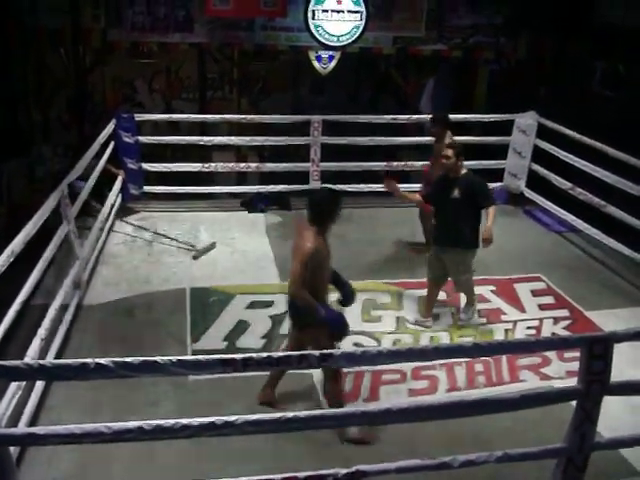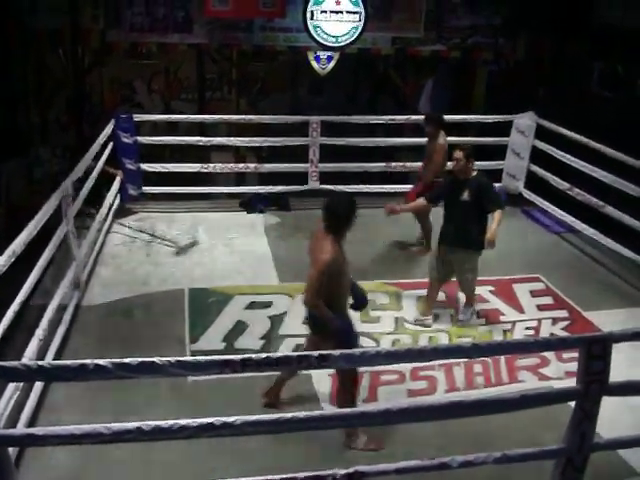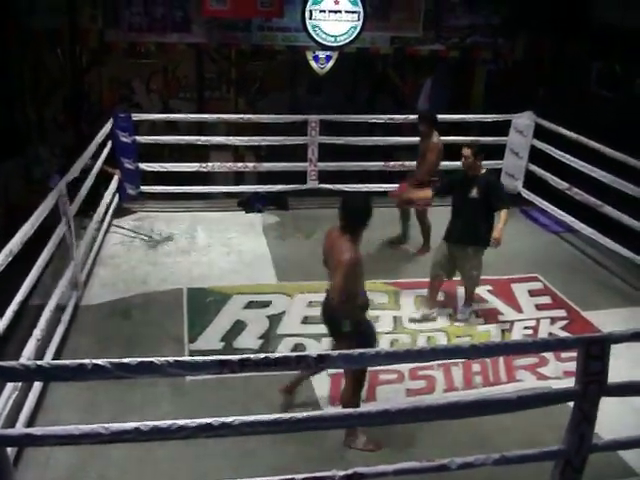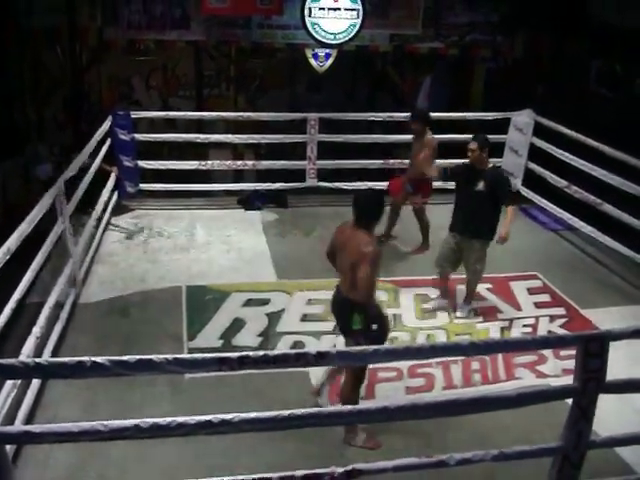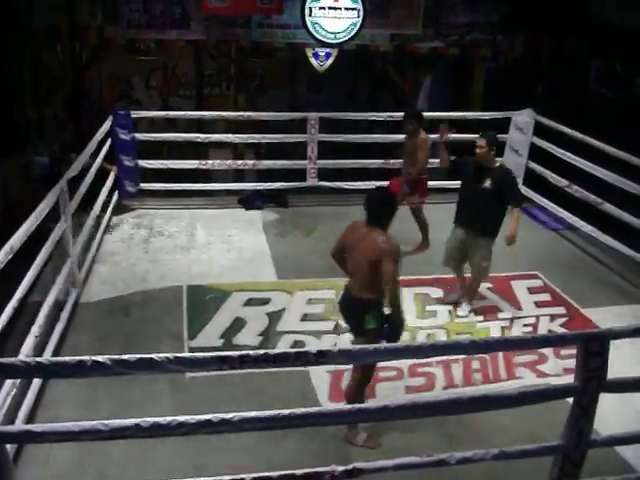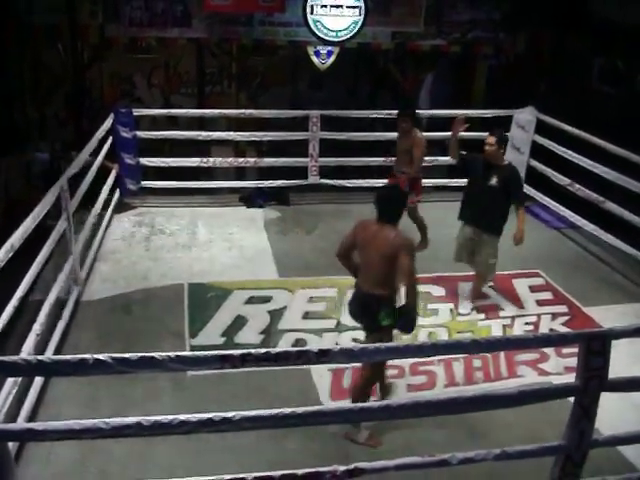
dt=0.1s
person 1, frame 1
left shoulder: (307, 227)
right shoulder: (310, 246)
right elbow: (295, 289)
left wrist: (334, 277)
right wrist: (323, 312)
left hip: (311, 305)
right hip: (307, 309)
left knee: (293, 349)
right knee: (332, 369)
left ankle: (267, 392)
right ankle: (345, 429)
person 1, frame 2
left shoulder: (322, 234)
right shoulder: (328, 256)
right elbow: (310, 299)
left wrist: (349, 285)
right wrist: (336, 324)
left hip: (329, 312)
right hip: (327, 317)
left knee: (309, 355)
right knee: (349, 377)
left ankle: (272, 394)
right ankle: (353, 436)
person 1, frame 3
left shoulder: (333, 234)
right shoulder: (350, 256)
right elbow: (338, 301)
right wrist: (361, 323)
left hip: (332, 308)
right hip: (342, 316)
right knee: (356, 376)
left ankle: (292, 388)
right ankle: (352, 435)
person 1, frame 4
left shoulder: (343, 229)
right shoulder: (370, 249)
left elbow: (330, 255)
right elbow: (365, 295)
right wrist: (380, 317)
left hip: (340, 298)
right hip: (354, 310)
left knee: (354, 350)
right knee: (356, 373)
left ankle: (327, 381)
right ankle: (351, 432)
person 1, frame 5
left shoulder: (353, 229)
right shoulder: (387, 246)
left elbow: (336, 254)
right elbow: (391, 290)
right wrist: (397, 315)
left hip: (348, 299)
right hip: (367, 309)
right knee: (362, 371)
left ankle: (361, 388)
right ankle: (352, 430)
person 1, frame 6
left shoulder: (361, 227)
right shoulder: (401, 242)
left elbow: (341, 254)
right elbow: (410, 284)
right wrist: (411, 309)
left hip: (359, 298)
right hip: (380, 306)
left knee: (375, 357)
right knee: (372, 369)
left ankle: (383, 388)
right ankle: (354, 428)
person 2, frame 1
left shoulder: (473, 182)
right shoulder: (441, 181)
left elbow: (490, 205)
right elbow: (424, 199)
left wrist: (488, 226)
right wrist: (398, 193)
left hip: (462, 242)
right hip: (440, 239)
left knee: (462, 280)
right knee: (434, 277)
left ankle: (470, 304)
right ankle: (426, 316)
person 2, frame 2
left shoulder: (482, 184)
right shoulder: (450, 182)
left elbow: (497, 209)
right elbow: (428, 200)
left wrist: (493, 229)
right wrist: (402, 208)
left hip: (469, 243)
right hip: (447, 239)
left knee: (466, 280)
right knee: (436, 275)
left ankle: (469, 305)
right ankle: (426, 314)
person 2, frame 3
left shoulder: (490, 182)
right shoulder: (458, 178)
left elbow: (503, 208)
right elbow: (433, 192)
left wrist: (499, 229)
right wrist: (411, 195)
left hip: (473, 240)
right hip: (453, 235)
left knee: (469, 276)
right knee: (437, 270)
left ankle: (468, 304)
right ankle: (431, 309)
person 2, frame 4
left shoulder: (497, 177)
right shoulder: (465, 170)
left elbow: (509, 204)
right elbow: (440, 174)
left wrist: (505, 227)
left hip: (479, 234)
right hip: (457, 228)
left knee: (473, 271)
right knee: (443, 261)
left ankle: (467, 302)
right ankle: (444, 298)
person 2, frame 5
left shoulder: (504, 175)
right shoulder: (469, 165)
left elbow: (515, 204)
right elbow: (445, 163)
left wrist: (513, 228)
right wrist: (442, 143)
left hip: (485, 230)
right hip: (462, 224)
left knee: (478, 267)
right knee: (452, 257)
left ankle: (468, 300)
right ankle: (462, 287)
person 2, frame 6
left shoulder: (510, 173)
right shoulder: (477, 162)
left elbow: (519, 203)
right elbow: (455, 157)
left wrist: (520, 228)
right wrist: (454, 136)
left hip: (490, 227)
right hip: (469, 220)
left knee: (483, 264)
right knee: (465, 254)
left ankle: (471, 299)
right ankle: (484, 279)
person 3, frame 1
left shoulder: (446, 143)
right shoulder: (441, 136)
left elbow: (440, 170)
right wrist: (429, 166)
right hip: (432, 178)
left knee: (425, 213)
right knee: (425, 211)
left ankle: (429, 244)
person 3, frame 2
left shoulder: (440, 143)
right shoulder: (434, 137)
left elbow: (434, 169)
left wrist: (418, 187)
left hip: (431, 182)
right hip: (425, 178)
left knee: (422, 214)
left ankle: (427, 246)
right ankle: (424, 235)
person 3, frame 3
left shoulder: (434, 143)
right shoulder: (426, 136)
left elbow: (427, 167)
left wrist: (410, 183)
left hip: (426, 182)
right hip: (417, 179)
left knee: (421, 215)
right knee: (402, 205)
left ankle: (426, 246)
right ankle: (404, 235)
person 3, frame 4
left shoulder: (428, 140)
right shoulder: (418, 135)
left elbow: (421, 164)
left wrist: (404, 179)
left hip: (421, 181)
right hip: (411, 177)
left knee: (419, 213)
right knee: (395, 204)
left ankle: (425, 244)
right ankle: (387, 233)
person 3, frame 5
left shoulder: (423, 140)
right shoulder: (410, 135)
left elbow: (420, 165)
left wrist: (403, 179)
left hip: (416, 180)
right hip: (404, 176)
left knee: (417, 213)
left ankle: (425, 242)
person 3, frame 6
left shoulder: (417, 138)
right shoulder: (402, 133)
left elbow: (417, 163)
left wrist: (405, 179)
left hip: (411, 178)
right hip: (398, 175)
left knee: (412, 212)
left ankle: (424, 241)
